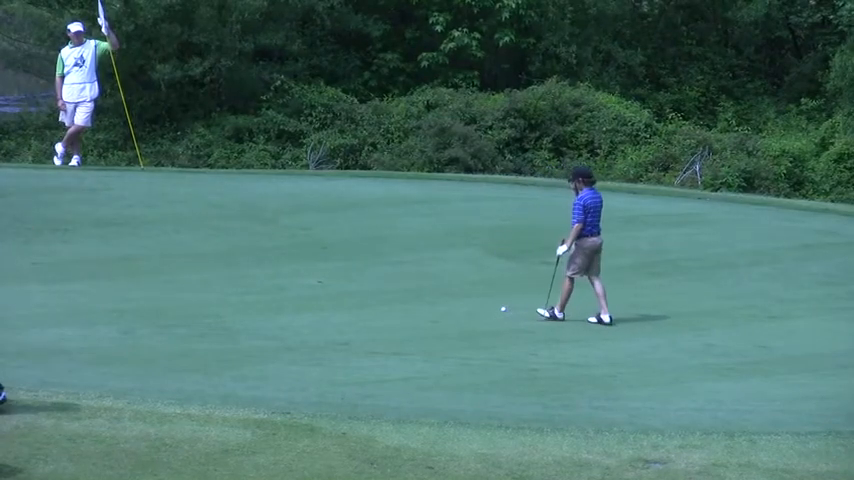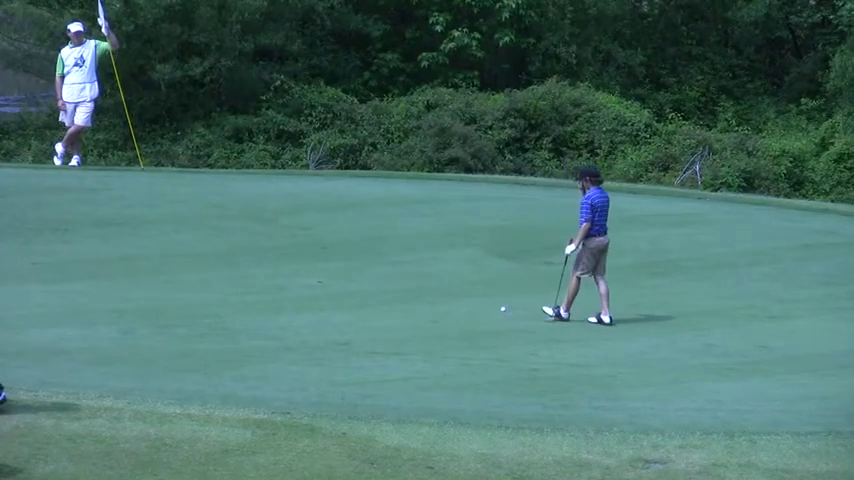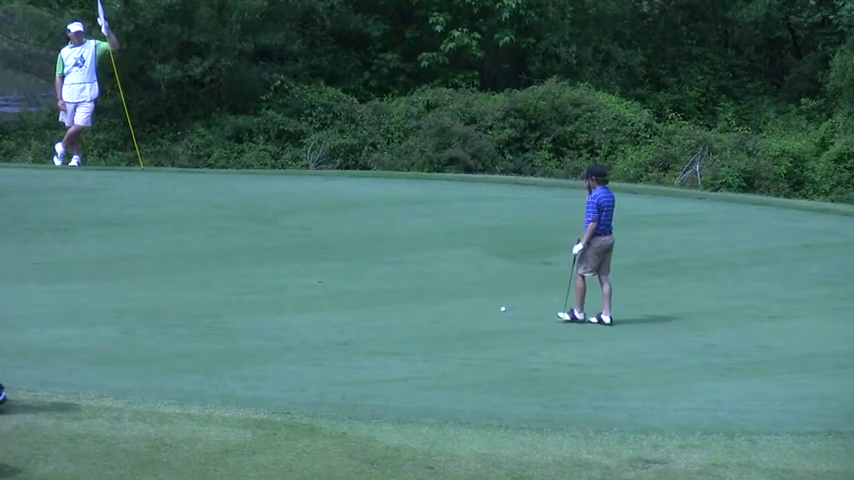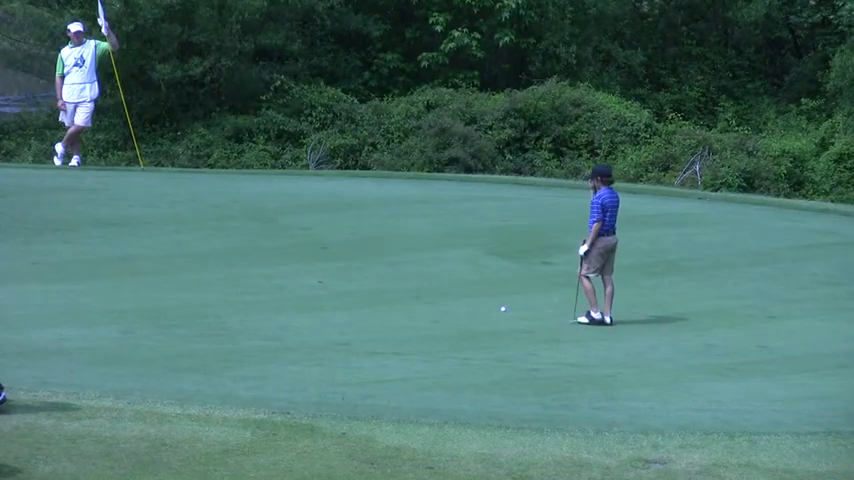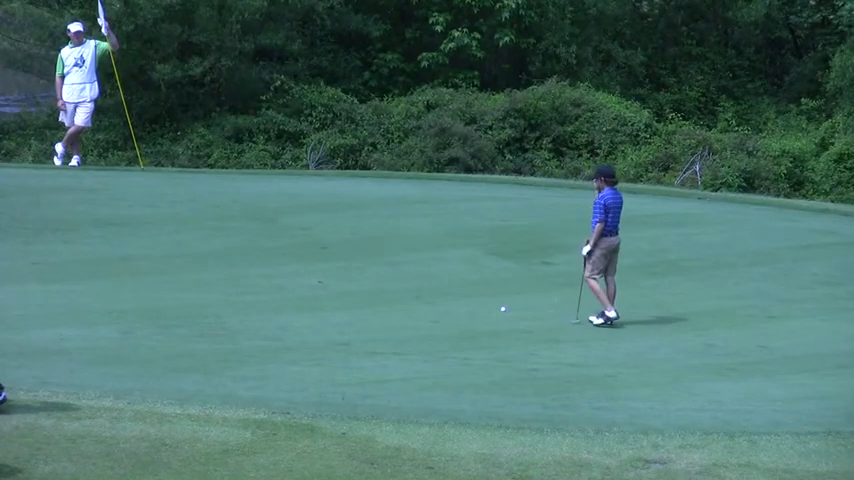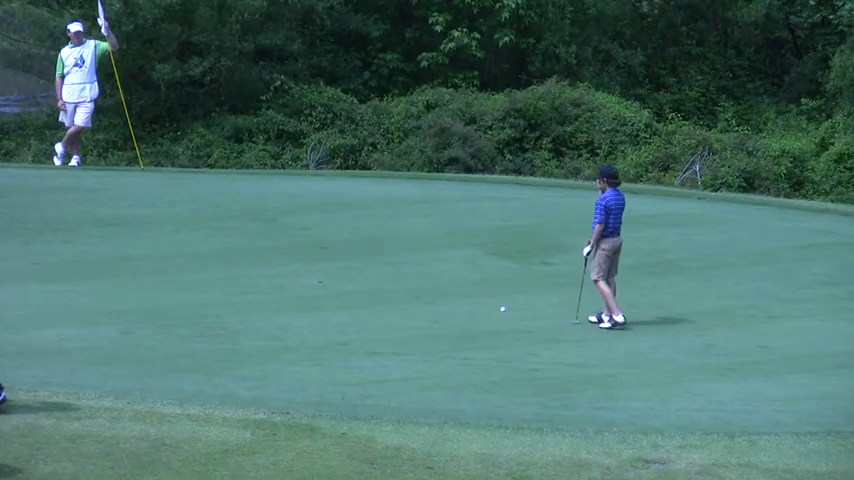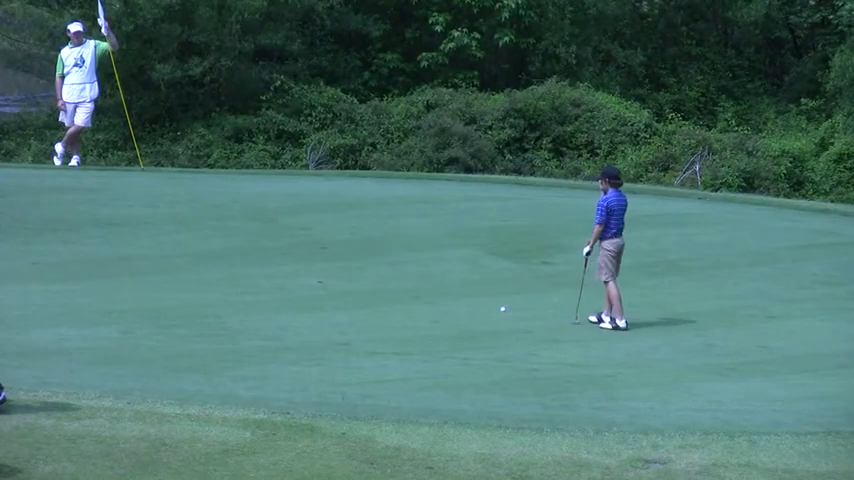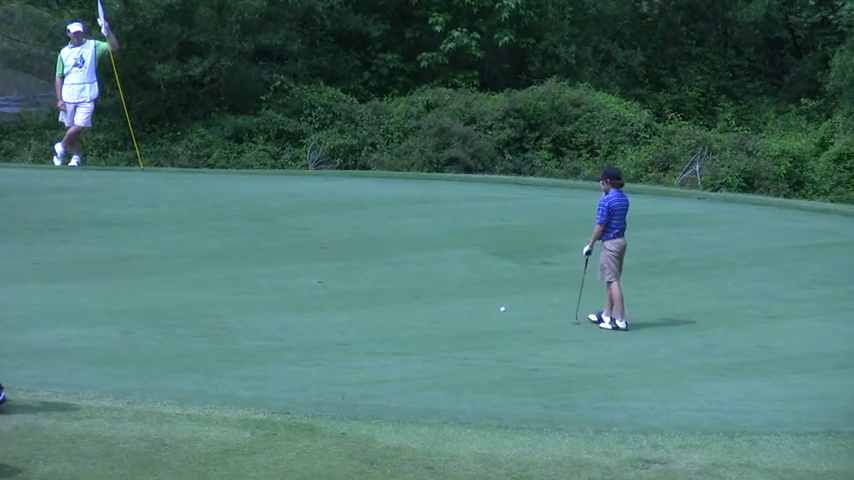
dt=0.1s
person 1, frame 1
left shoulder: (581, 199)
right shoulder: (597, 195)
left elbow: (578, 225)
left wrist: (567, 245)
right wrist: (576, 192)
left hip: (585, 241)
right hip: (597, 239)
left knee: (570, 275)
right knee: (594, 277)
left ankle: (558, 312)
right ankle: (605, 314)
person 1, frame 2
left shoulder: (588, 198)
right shoulder: (604, 195)
left elbow: (586, 224)
left wrist: (575, 244)
right wrist: (583, 191)
left hip: (592, 241)
right hip: (604, 239)
left knee: (577, 275)
right knee: (600, 276)
left ankle: (563, 311)
right ankle: (605, 314)
person 1, frame 3
left shoulder: (594, 197)
right shoulder: (610, 195)
left elbow: (592, 224)
left wrist: (582, 243)
right wrist: (588, 190)
left hip: (597, 240)
right hip: (609, 238)
left knee: (580, 274)
right knee: (604, 277)
left ankle: (577, 312)
right ankle: (606, 315)
person 1, frame 4
left shoulder: (598, 198)
right shoulder: (614, 195)
left elbow: (597, 224)
left wrist: (587, 245)
right wrist: (593, 190)
left hip: (600, 241)
right hip: (611, 239)
left knee: (584, 274)
right knee: (606, 277)
left ankle: (595, 312)
right ankle: (606, 315)
person 1, frame 5
left shoulder: (602, 199)
right shoulder: (618, 196)
left elbow: (600, 224)
left wrist: (590, 245)
right wrist: (597, 190)
left hip: (603, 241)
right hip: (615, 239)
left knee: (590, 276)
right knee: (609, 277)
left ankle: (609, 311)
right ankle: (608, 312)
person 1, frame 6
left shoulder: (603, 200)
right shoulder: (620, 197)
left elbow: (600, 225)
left wrist: (590, 245)
right wrist: (601, 191)
left hip: (605, 242)
right hip: (617, 240)
left knee: (598, 279)
right knee: (610, 278)
left ankle: (617, 315)
right ankle: (607, 315)
person 1, frame 7
left shoulder: (605, 200)
right shoulder: (623, 198)
left elbow: (599, 226)
left wrist: (590, 245)
right wrist: (603, 192)
left hip: (608, 243)
right hip: (618, 240)
left knee: (609, 281)
right knee: (610, 279)
left ankle: (620, 320)
right ankle: (606, 315)
person 1, frame 8
left shoulder: (607, 200)
right shoulder: (624, 198)
left elbow: (600, 226)
left wrist: (589, 245)
right wrist: (604, 192)
left hip: (610, 243)
right hip: (620, 241)
left knee: (612, 281)
right knee: (612, 280)
left ankle: (620, 321)
right ankle: (606, 315)
person 2, frame 1
left shoulder: (94, 46)
right shoulder: (64, 52)
left elbow: (114, 46)
right elbow: (59, 77)
left wrist: (107, 31)
right wrist: (59, 98)
left hip: (86, 96)
right hip: (68, 97)
left knee: (80, 126)
right knee: (72, 128)
left ankle: (62, 146)
right ankle: (76, 156)
person 2, frame 2
left shoulder: (93, 46)
right shoulder: (64, 52)
left elbow: (114, 46)
right elbow: (59, 77)
left wrist: (107, 32)
right wrist: (59, 98)
left hip: (86, 96)
right hip: (68, 97)
left knee: (80, 126)
right knee: (72, 129)
left ankle: (62, 146)
right ankle: (76, 156)
person 2, frame 3
left shoulder: (93, 46)
right shoulder: (64, 52)
left elbow: (114, 46)
right elbow: (59, 77)
left wrist: (107, 32)
right wrist: (59, 98)
left hip: (86, 97)
right hip: (68, 97)
left knee: (80, 126)
right knee: (72, 128)
left ankle: (62, 146)
right ankle: (76, 156)
person 2, frame 4
left shoulder: (93, 46)
right shoulder: (64, 52)
left elbow: (114, 47)
right elbow: (59, 77)
left wrist: (107, 32)
right wrist: (59, 98)
left hip: (86, 97)
right hip: (68, 97)
left knee: (80, 127)
right knee: (72, 128)
left ankle: (62, 146)
right ankle: (76, 156)
person 2, frame 5
left shoulder: (93, 46)
right shoulder: (64, 52)
left elbow: (114, 47)
right elbow: (59, 77)
left wrist: (107, 31)
right wrist: (59, 98)
left hip: (86, 97)
right hip: (68, 97)
left knee: (80, 127)
right knee: (71, 128)
left ankle: (62, 146)
right ankle: (76, 156)
person 2, frame 6
left shoulder: (93, 46)
right shoulder: (64, 52)
left elbow: (114, 47)
right elbow: (59, 77)
left wrist: (107, 32)
right wrist: (59, 98)
left hip: (87, 97)
right hip: (68, 98)
left knee: (79, 127)
right knee: (71, 128)
left ankle: (61, 146)
right ankle: (76, 156)
person 2, frame 7
left shoulder: (93, 46)
right shoulder: (64, 52)
left elbow: (114, 47)
right elbow: (59, 77)
left wrist: (107, 32)
right wrist: (59, 99)
left hip: (86, 97)
right hip: (68, 97)
left knee: (79, 127)
right knee: (72, 128)
left ankle: (61, 147)
right ankle: (76, 156)
person 2, frame 8
left shoulder: (93, 46)
right shoulder: (64, 52)
left elbow: (114, 47)
right elbow: (59, 77)
left wrist: (107, 32)
right wrist: (59, 99)
left hip: (86, 97)
right hip: (68, 98)
left knee: (79, 127)
right knee: (72, 128)
left ankle: (61, 147)
right ankle: (76, 156)
